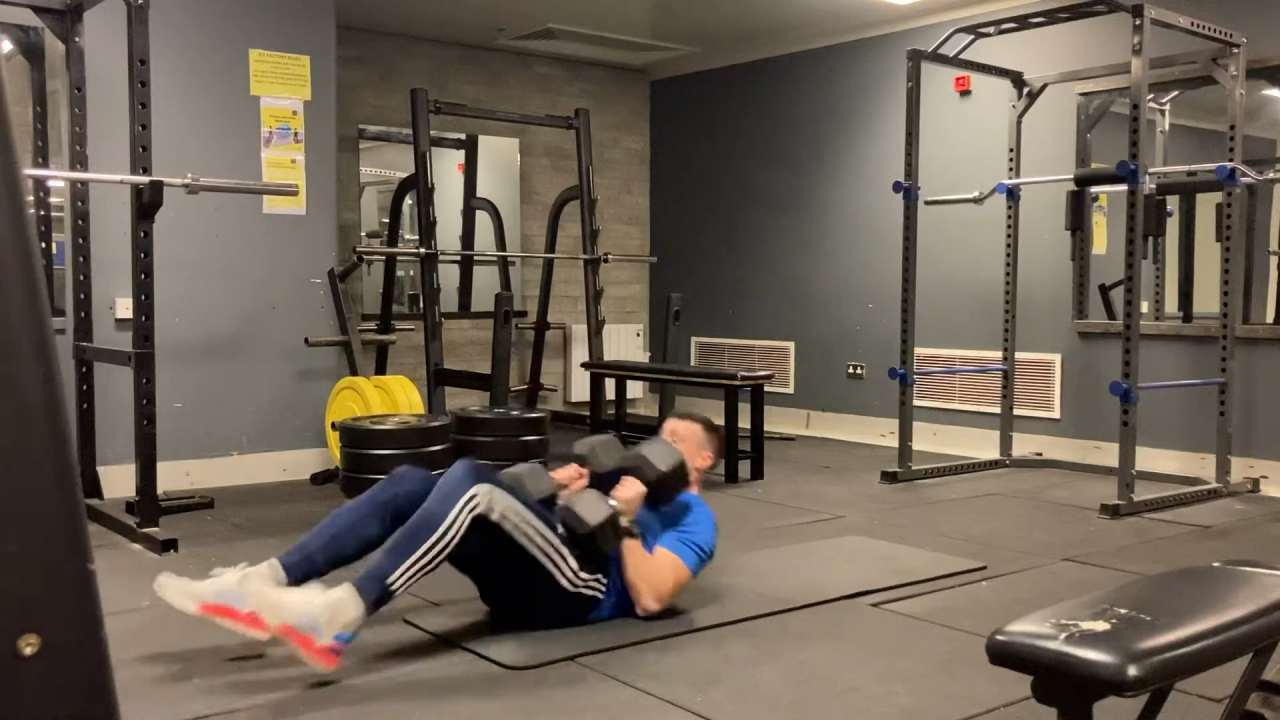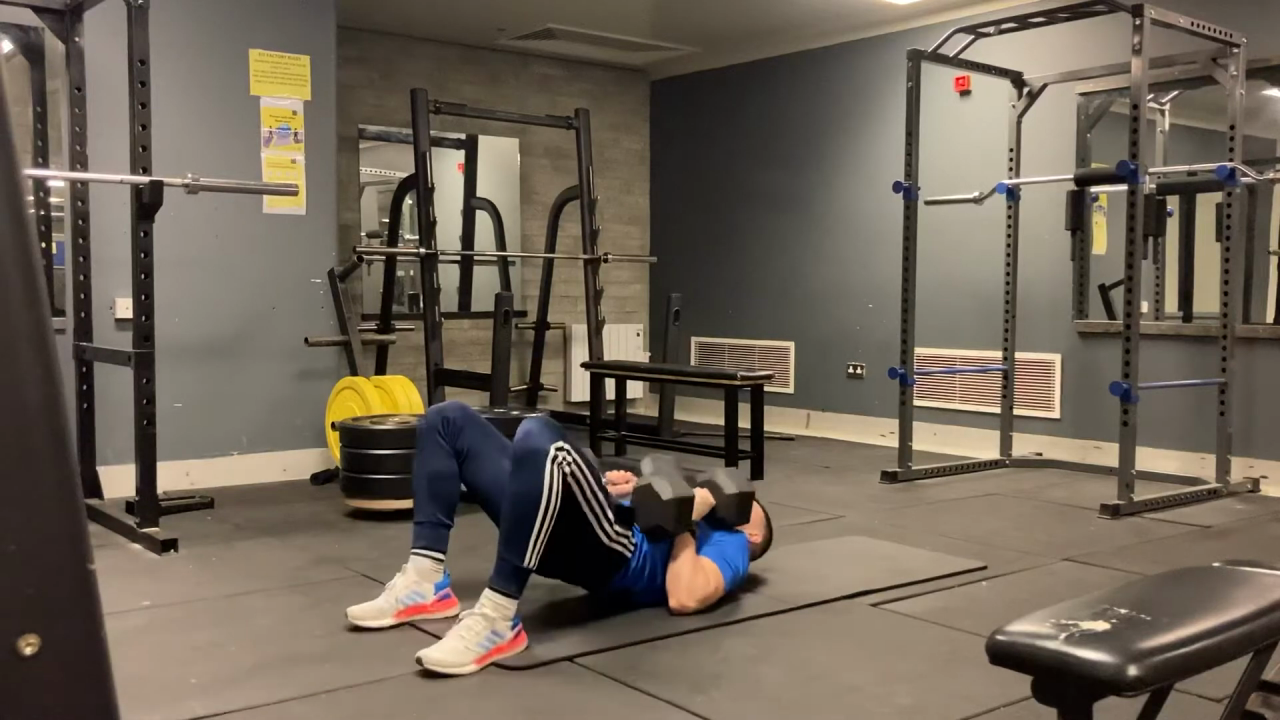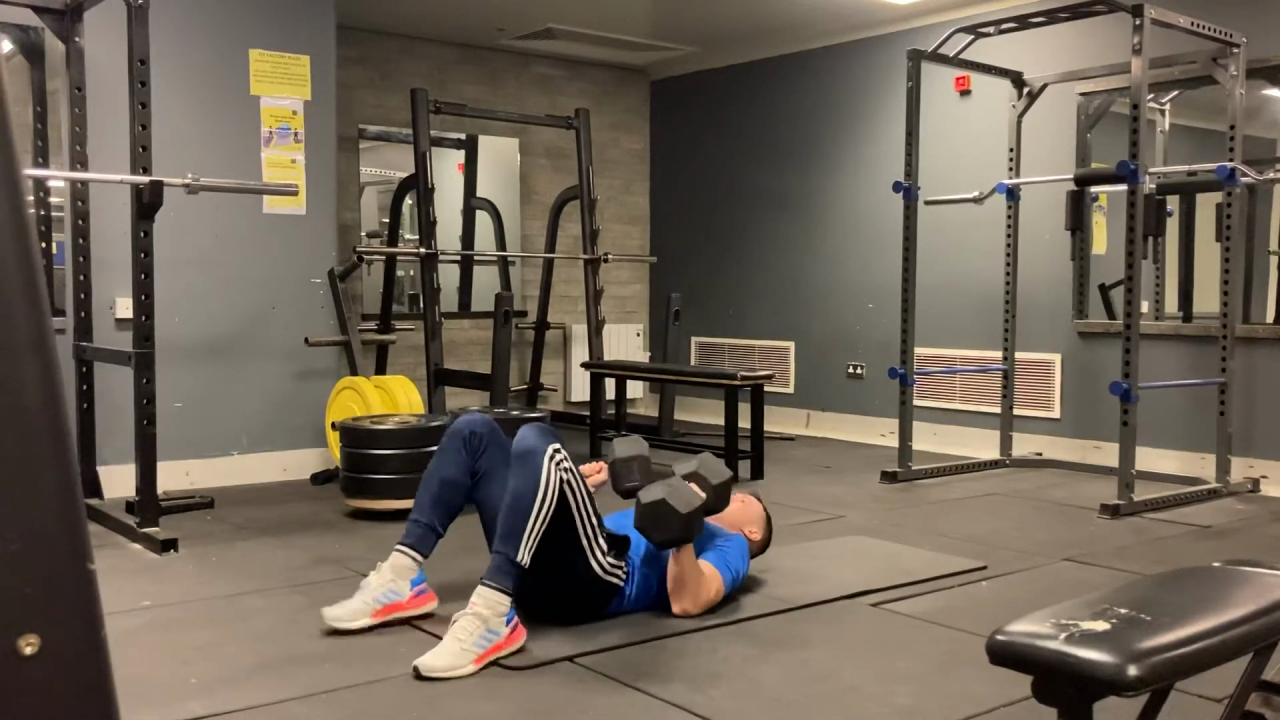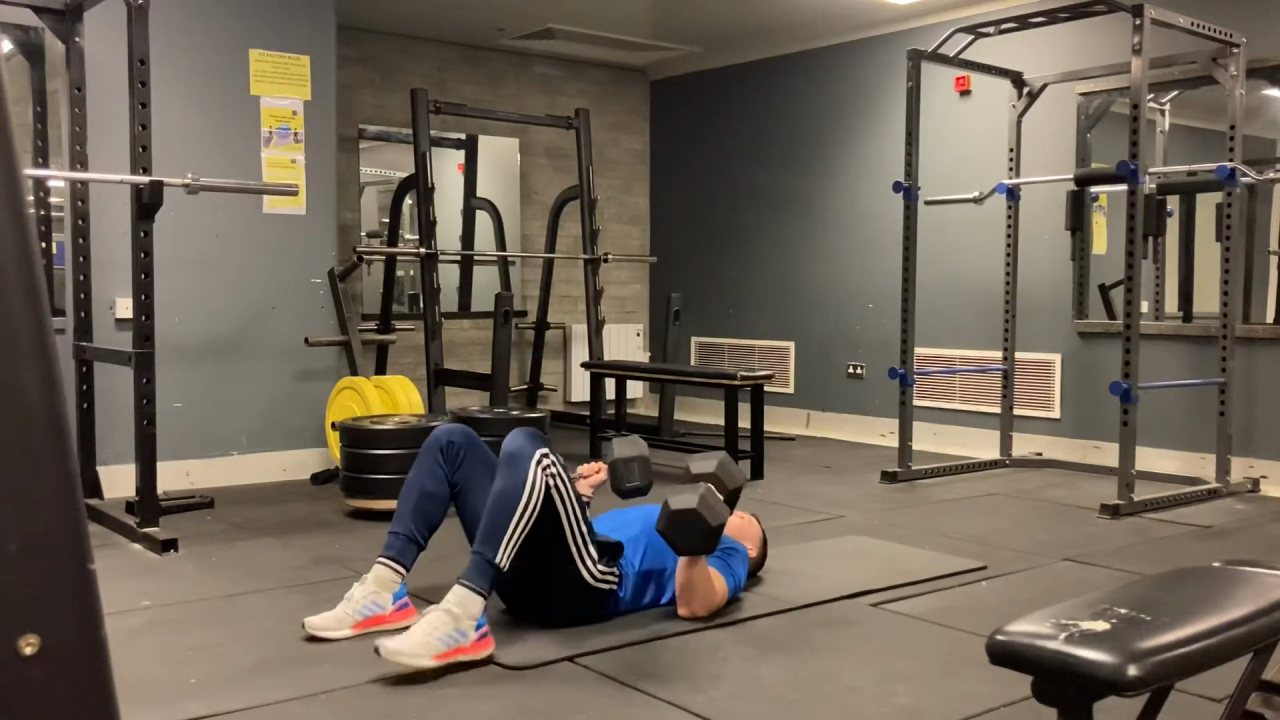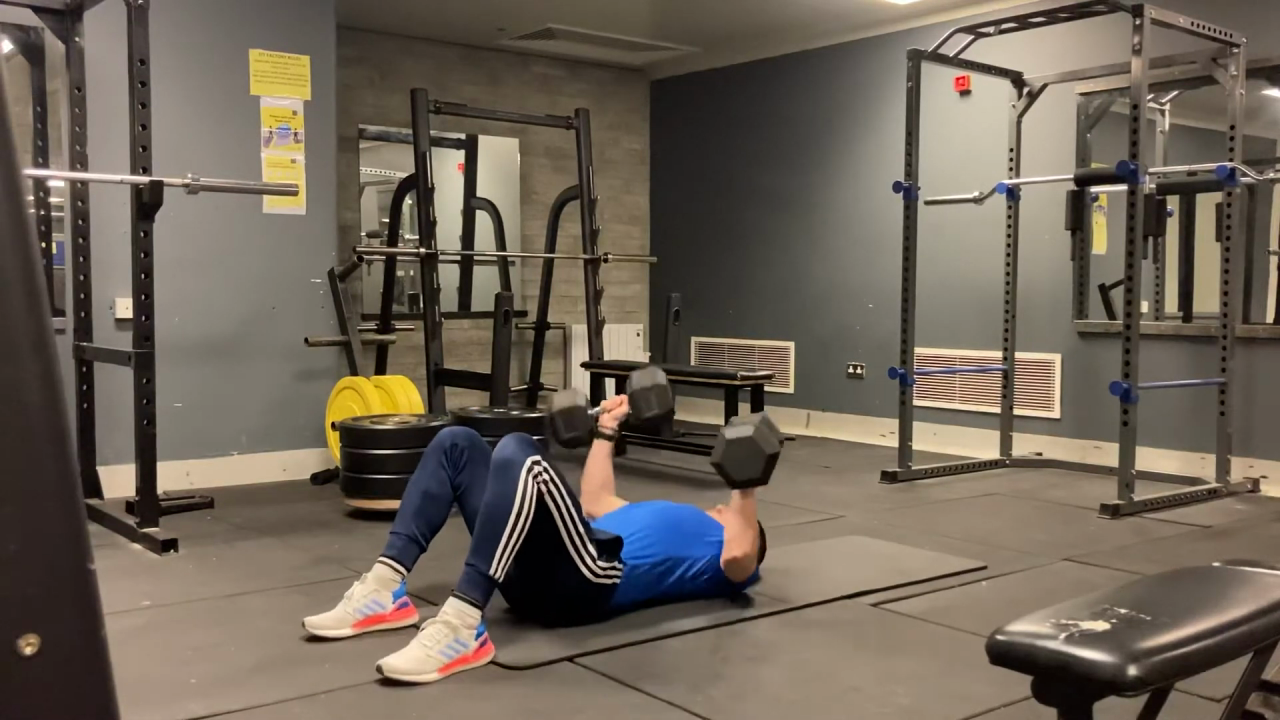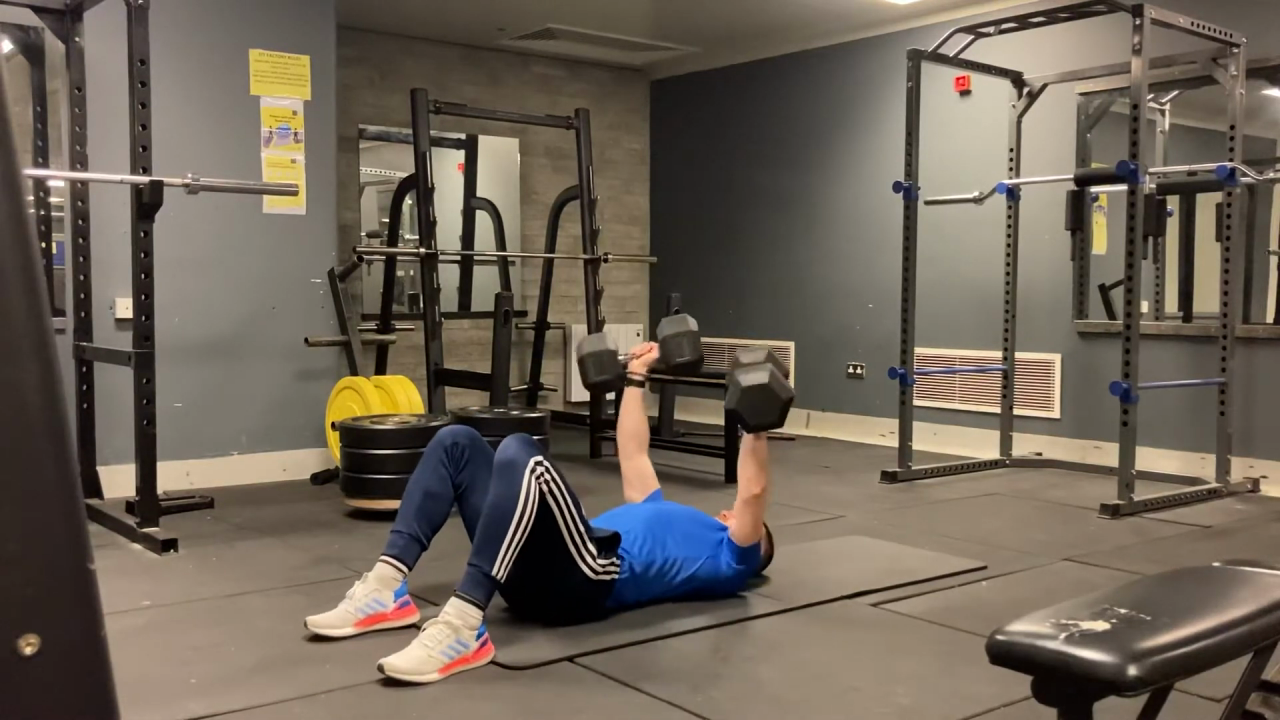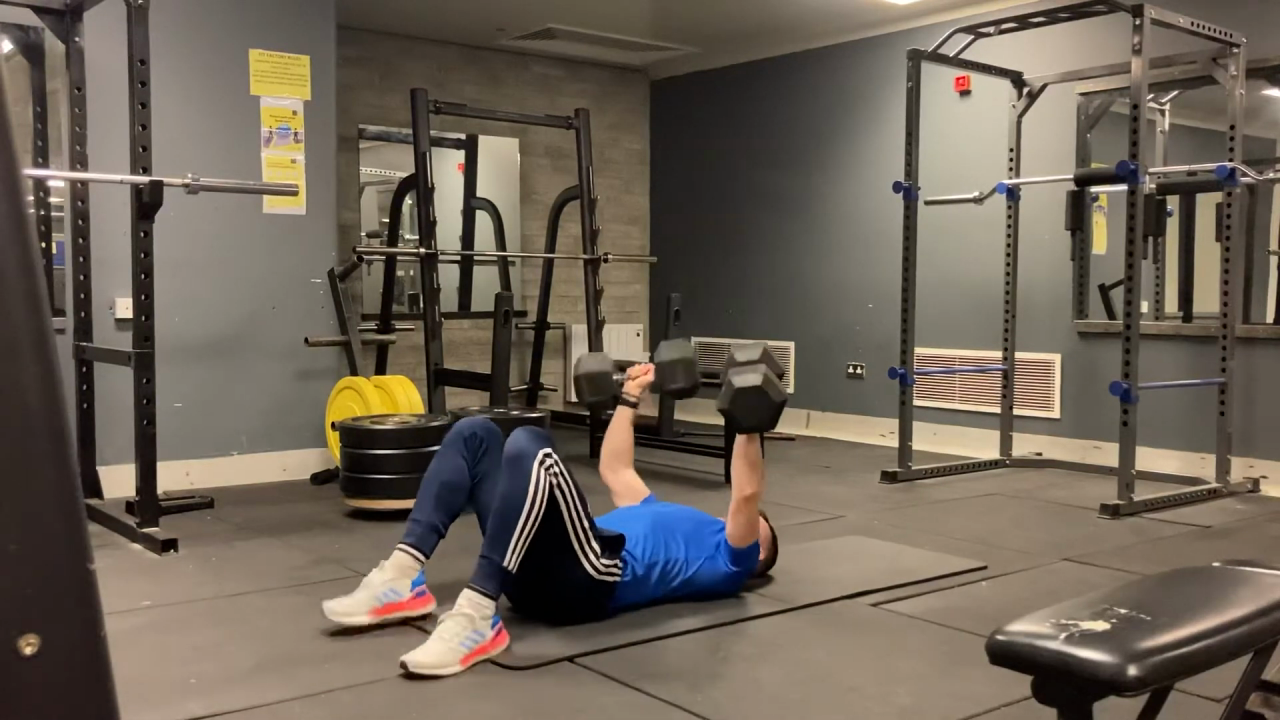
dt=0.7s
person 1, frame 1
left shoulder: (694, 520)
right shoulder: (628, 472)
left elbow: (649, 598)
left wrist: (627, 517)
right wrist: (557, 490)
left hip: (583, 589)
right hip: (529, 574)
left knee: (469, 479)
right knee: (409, 484)
left ankle: (338, 619)
right ankle: (264, 585)
person 1, frame 2
left shoulder: (728, 546)
left elbow: (684, 598)
left wrist: (690, 518)
right wrist: (605, 493)
left hip: (607, 548)
right hip: (554, 533)
left knee: (540, 436)
right knee: (447, 420)
left ankle: (496, 619)
right ankle: (426, 582)
person 1, frame 3
left shoulder: (729, 548)
left elbow: (685, 602)
right wrist: (581, 492)
left hip: (593, 579)
right hip: (539, 570)
left knee: (537, 441)
right knee: (473, 431)
left ankle: (492, 617)
right ankle: (402, 581)
person 1, frame 4
left shoulder: (727, 556)
right shoulder: (664, 528)
left elbow: (691, 605)
right wrist: (581, 495)
left hip: (582, 584)
right hip: (529, 572)
left knee: (527, 446)
right knee: (452, 440)
left ankle: (463, 617)
right ankle: (385, 591)
person 1, frame 5
left shoulder: (731, 566)
right shoulder: (675, 526)
left elbow: (739, 554)
right elbow: (595, 503)
left wrist: (745, 481)
right wrist: (606, 431)
left hip: (587, 578)
right hip: (534, 571)
left knee: (518, 453)
right knee: (457, 443)
left ankle: (461, 627)
right ankle: (385, 590)
person 1, frame 6
left shoulder: (728, 561)
right shoulder: (666, 517)
left elbow: (752, 494)
right elbow: (633, 456)
right wrist: (635, 378)
left hip: (589, 576)
right hip: (534, 572)
left knee: (520, 454)
right knee: (455, 442)
left ankle: (463, 627)
right ankle: (388, 590)
person 1, frame 7
left shoulder: (728, 562)
right shoulder: (666, 519)
left elbow: (745, 496)
right elbow: (615, 471)
right wrist: (630, 397)
left hip: (593, 576)
right hip: (539, 572)
left knee: (529, 445)
right knee: (473, 433)
left ankle: (477, 618)
right ankle: (404, 579)
